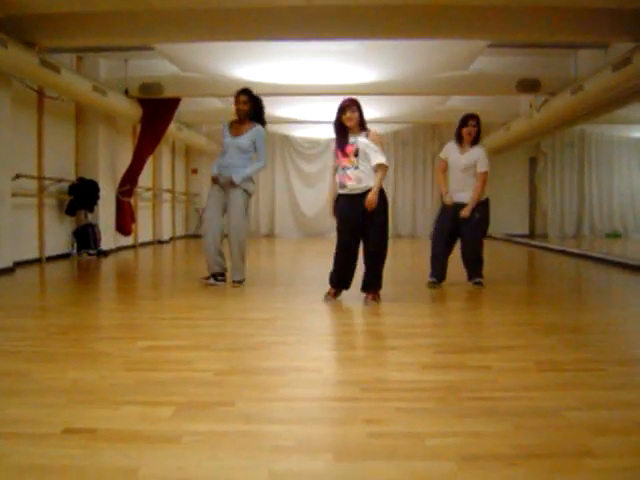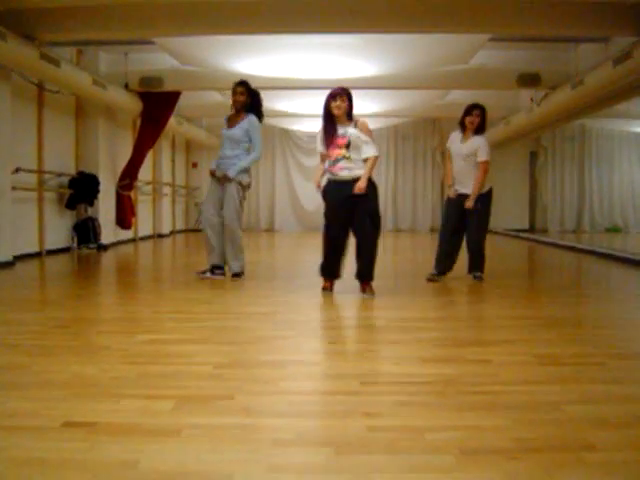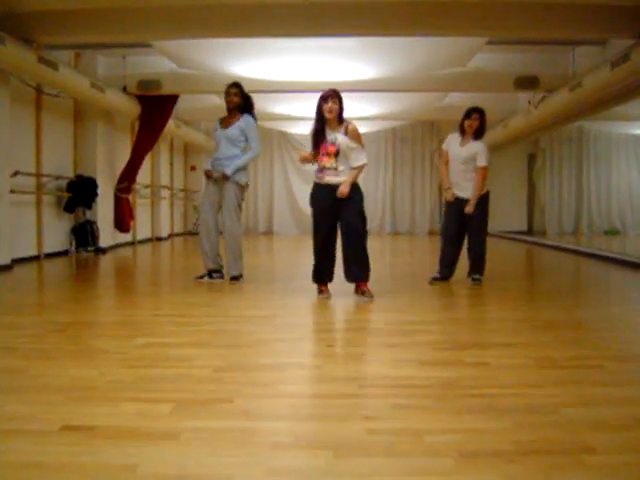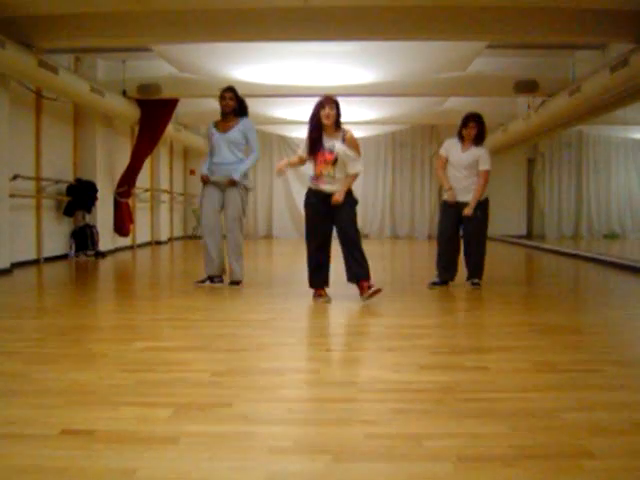
dt=0.2s
person 1, frame 1
left shoulder: (370, 136)
right shoulder: (338, 141)
left elbow: (381, 165)
right elbow: (335, 173)
left wrist: (375, 191)
right wrist: (332, 200)
left hip: (370, 196)
right hip: (345, 199)
left knee: (374, 245)
right knee: (345, 245)
left ankle: (372, 289)
right ankle: (336, 286)
person 1, frame 2
left shoulder: (359, 126)
right shoulder: (325, 132)
left elbow: (372, 155)
right elbow: (324, 160)
left wrist: (364, 179)
right wrist: (318, 177)
left hip: (360, 185)
right hip: (335, 186)
left knee: (366, 233)
right knee: (333, 233)
left ankle: (365, 281)
right ankle: (328, 278)
person 1, frame 3
left shoulder: (350, 129)
right shoulder: (318, 130)
left elbow: (360, 161)
left wrist: (347, 183)
right wrist: (306, 157)
left hip: (347, 189)
right hip: (322, 190)
left knee: (355, 234)
right knee: (323, 237)
left ankle: (361, 283)
right ankle: (322, 283)
person 1, frame 4
left shoulder: (347, 137)
right shoulder: (313, 136)
left elbow: (355, 169)
right elbow: (302, 158)
left wrist: (342, 191)
right wrist: (286, 162)
left hip: (341, 196)
right hip: (316, 196)
left knee: (350, 237)
right knee: (317, 242)
left ankle: (363, 283)
right ankle: (319, 287)
person 2, frame 1
left shoulder: (257, 130)
right shoulder: (227, 127)
left elbow: (261, 162)
left wrist: (239, 177)
right wrist: (214, 171)
left hip: (240, 184)
right hip: (219, 182)
left knee: (237, 228)
right knee: (210, 224)
left ankle: (238, 276)
right ankle: (217, 271)
person 2, frame 2
left shoulder: (251, 121)
right shoulder: (228, 120)
left elbow: (257, 152)
left wrist: (233, 171)
right wrist: (214, 165)
left hip: (237, 175)
right hip: (219, 174)
left knee: (231, 219)
right knee: (209, 215)
left ankle: (237, 268)
right ankle: (217, 265)
person 2, frame 3
left shoulder: (246, 120)
right shoulder: (219, 122)
left elbow: (255, 150)
left wrist: (231, 169)
right wrist: (209, 165)
left hip: (234, 176)
right hip: (215, 176)
left knee: (230, 222)
right knee: (206, 218)
left ankle: (235, 271)
right ankle: (214, 269)
person 2, frame 4
left shoulder: (245, 123)
right shoulder: (213, 127)
left elbow: (255, 152)
left wrist: (238, 174)
right wrist: (204, 170)
left hip: (235, 181)
right hip: (213, 180)
left knee: (233, 225)
right knee: (208, 223)
left ankle: (236, 275)
right ankle: (215, 273)
person 3, frame 1
left shoulder: (479, 152)
right shoulder: (450, 147)
left elbow: (481, 182)
right elbow: (440, 172)
left wrist: (469, 207)
right wrist: (445, 194)
left hip: (475, 204)
right hip: (451, 202)
left knee: (471, 242)
right knee: (440, 237)
left ankle: (476, 276)
right ankle: (436, 276)
person 3, frame 2
left shoulder: (481, 141)
right shoulder: (454, 136)
left elbow: (482, 172)
left wrist: (472, 198)
right wrist: (450, 186)
left hip: (478, 195)
right hip: (456, 193)
left knee: (475, 234)
right knee: (449, 230)
left ankle: (477, 270)
right ankle: (440, 269)
person 3, frame 3
left shoulder: (480, 146)
right shoulder: (451, 139)
left elbow: (481, 176)
right elbow: (443, 164)
left wrist: (472, 203)
right wrist: (447, 188)
left hip: (476, 197)
right hip: (454, 196)
left knee: (476, 237)
right knee: (449, 234)
left ankle: (476, 273)
right ankle: (444, 272)
person 3, frame 4
left shoulder: (482, 151)
right shoulder: (449, 144)
left elbow: (483, 180)
right elbow: (440, 168)
left wrist: (472, 205)
right wrist: (448, 189)
left hip: (475, 202)
right hip: (451, 201)
left knee: (474, 241)
right knee: (445, 238)
left ankle: (475, 277)
right ankle: (443, 276)
